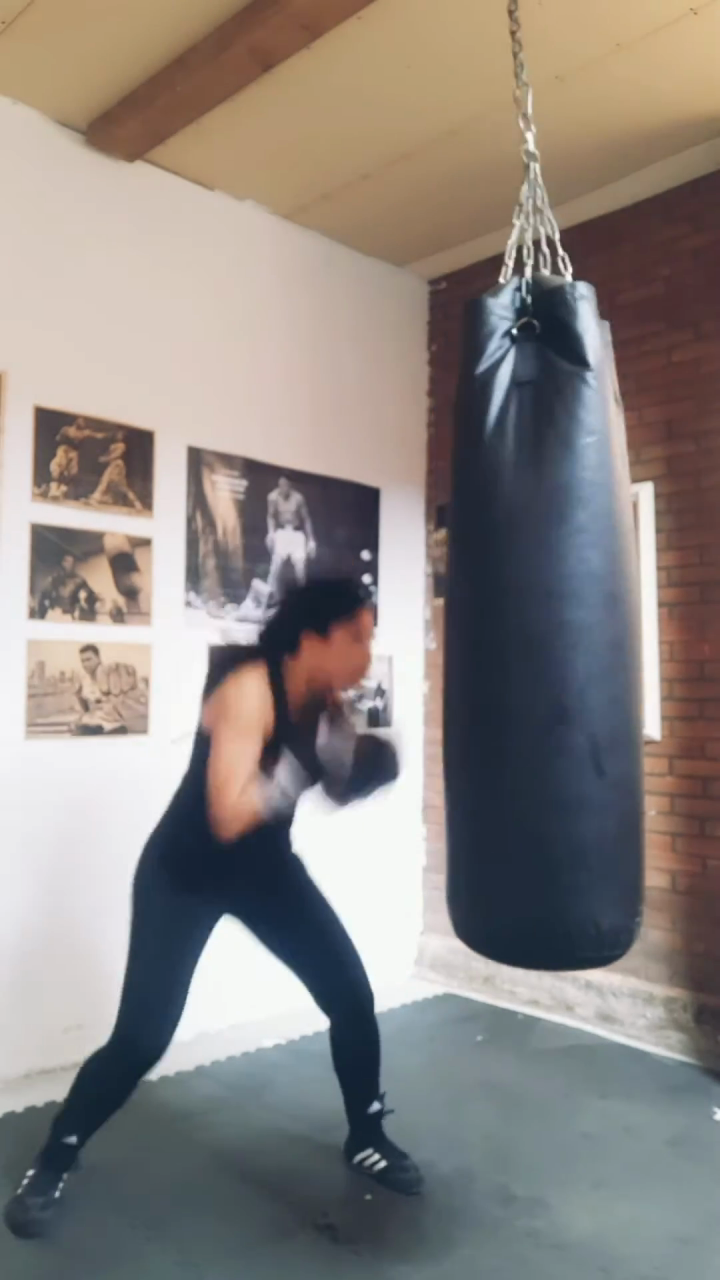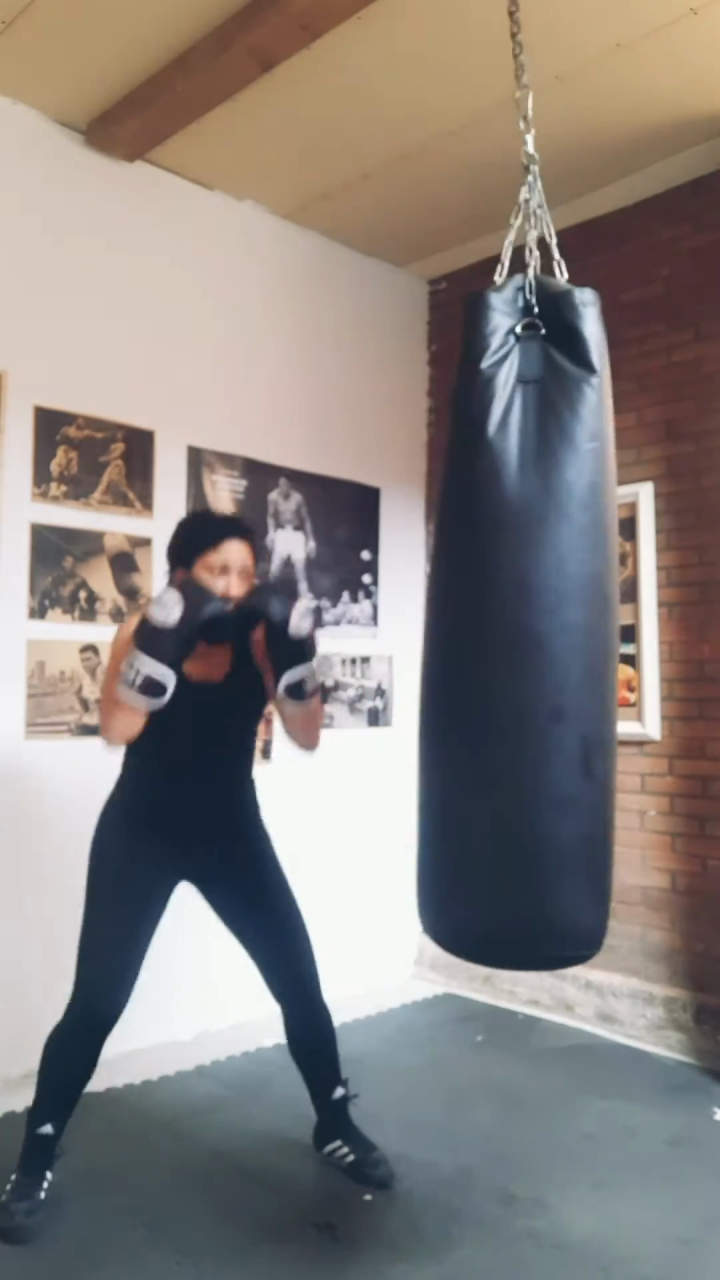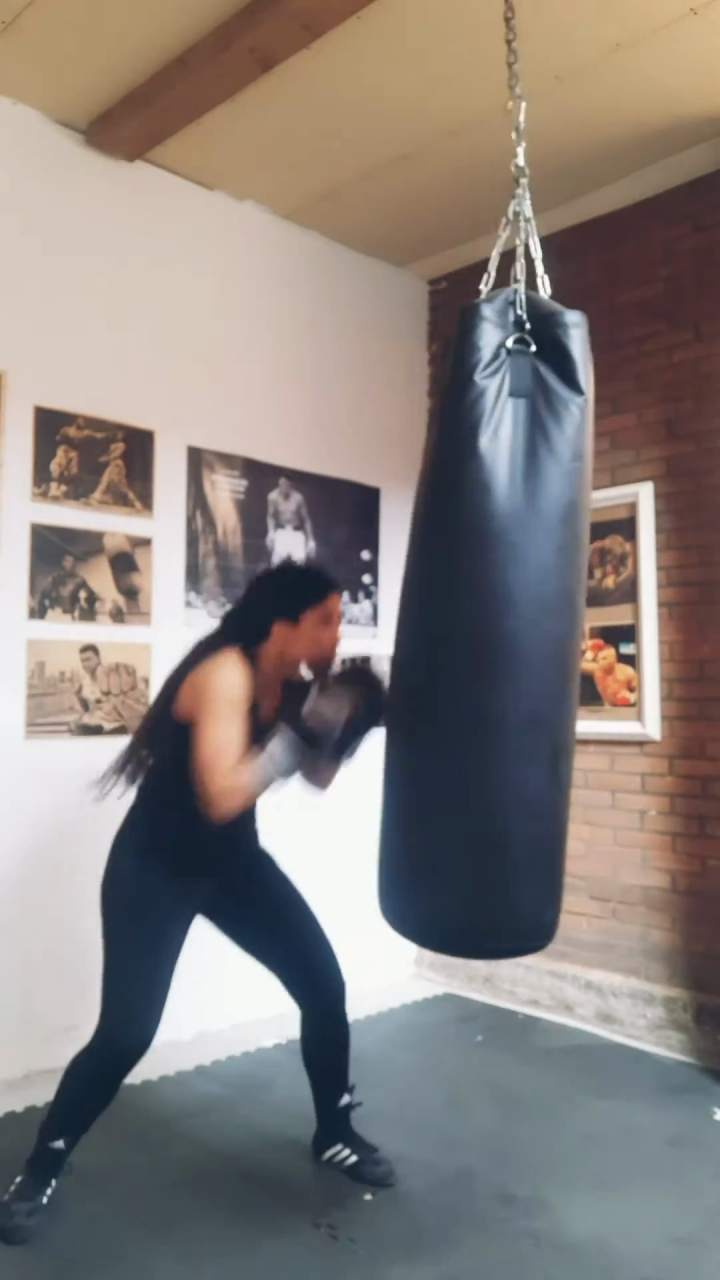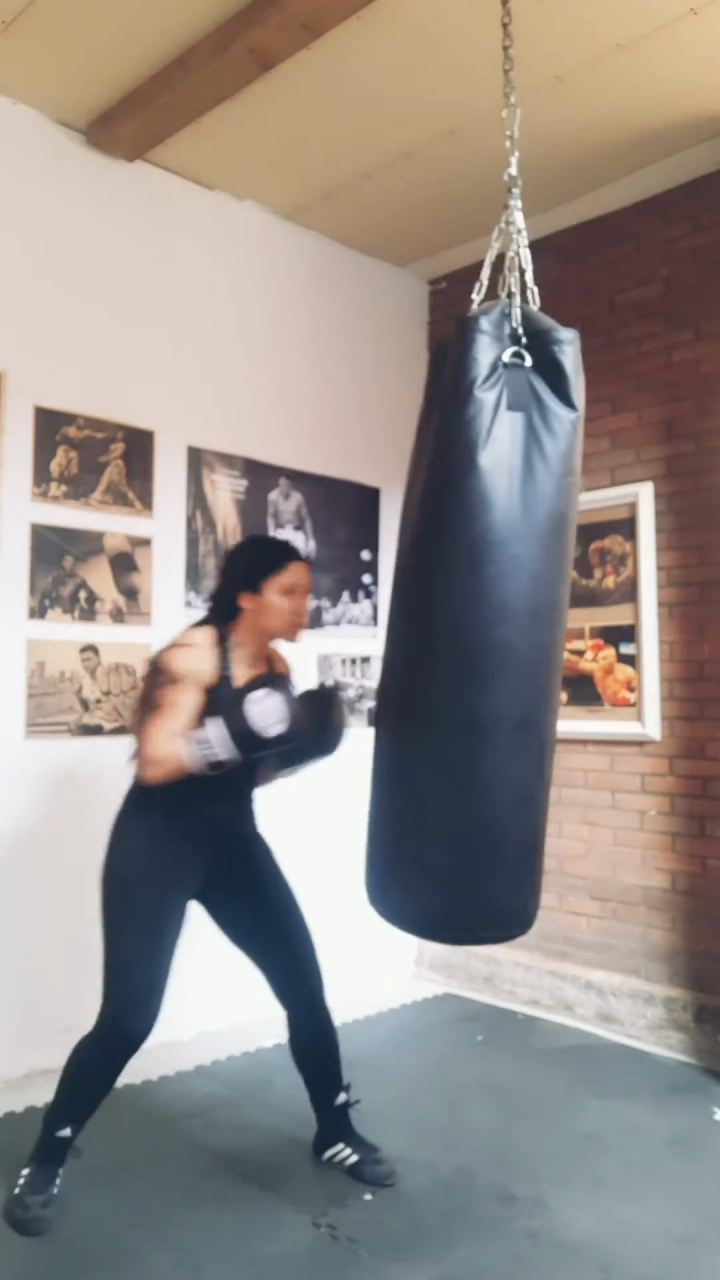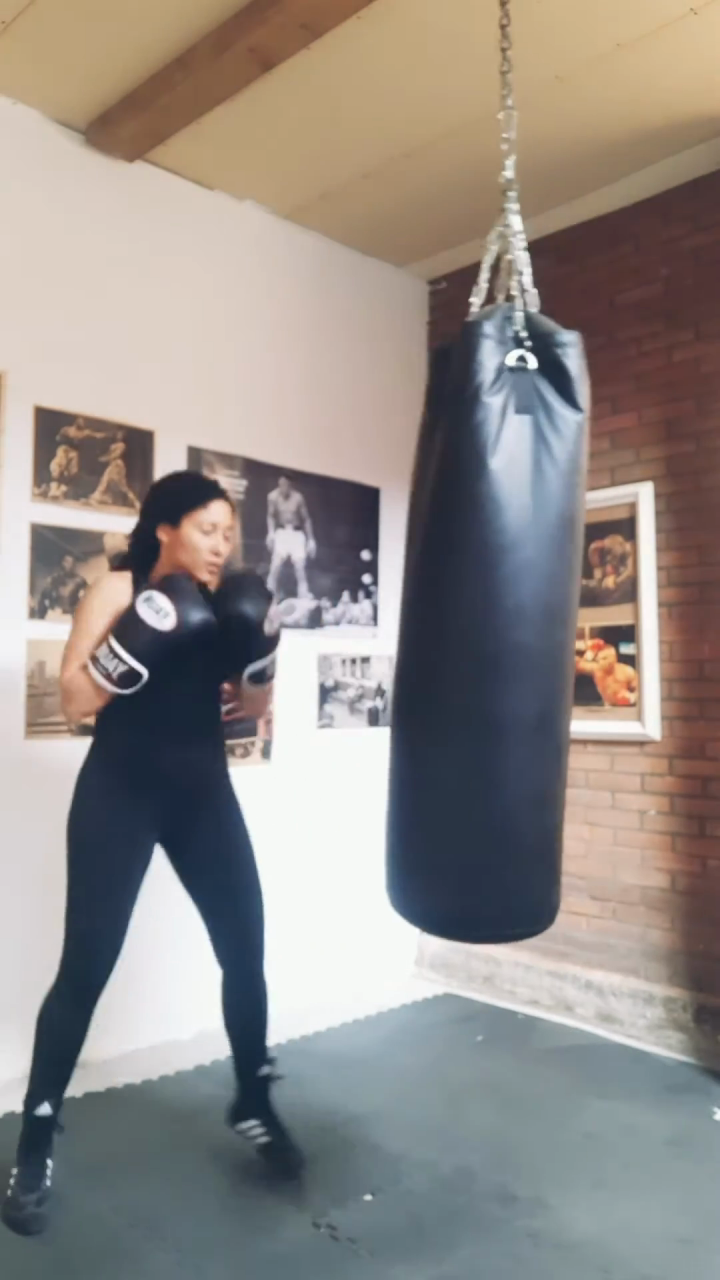
dt=0.4s
person 1, frame 1
left shoulder: (324, 698)
right shoulder: (248, 689)
right elbow: (230, 817)
left wrist: (349, 769)
right wrist: (312, 764)
left hip: (267, 867)
right hip: (183, 874)
left knee: (352, 996)
right knee: (142, 1038)
left ankle: (367, 1138)
right ankle: (54, 1162)
person 1, frame 2
left shoulder: (262, 635)
right shoulder: (147, 630)
left elbow: (308, 736)
right elbow: (119, 728)
left wrist: (295, 655)
right wrist: (157, 639)
left hip: (232, 834)
right hip: (140, 834)
left knee: (299, 984)
right knee: (96, 1003)
left ankle: (336, 1127)
person 1, frame 3
left shoulder: (288, 682)
right shoulder: (223, 674)
left elbow: (318, 776)
right elbow: (222, 799)
left wrist: (339, 726)
right wrist: (303, 731)
left hip: (233, 861)
right hip: (154, 866)
left knee: (326, 986)
right knee: (126, 1033)
left ankle: (335, 1133)
person 1, frame 4
left shoulder: (275, 669)
right shoulder: (196, 654)
right elbow: (155, 764)
right wrist: (239, 732)
left hip: (232, 840)
right hip: (156, 842)
left knee: (306, 987)
right knee: (128, 1017)
left ankle: (335, 1133)
person 1, frame 5
left shoulder: (227, 602)
right shoulder: (116, 592)
left elbow: (256, 706)
right elbow: (76, 704)
left wrist: (261, 642)
right wrist: (142, 634)
left hip: (204, 791)
right hip: (120, 792)
left knee: (246, 954)
right knee: (87, 969)
left ankle: (254, 1107)
